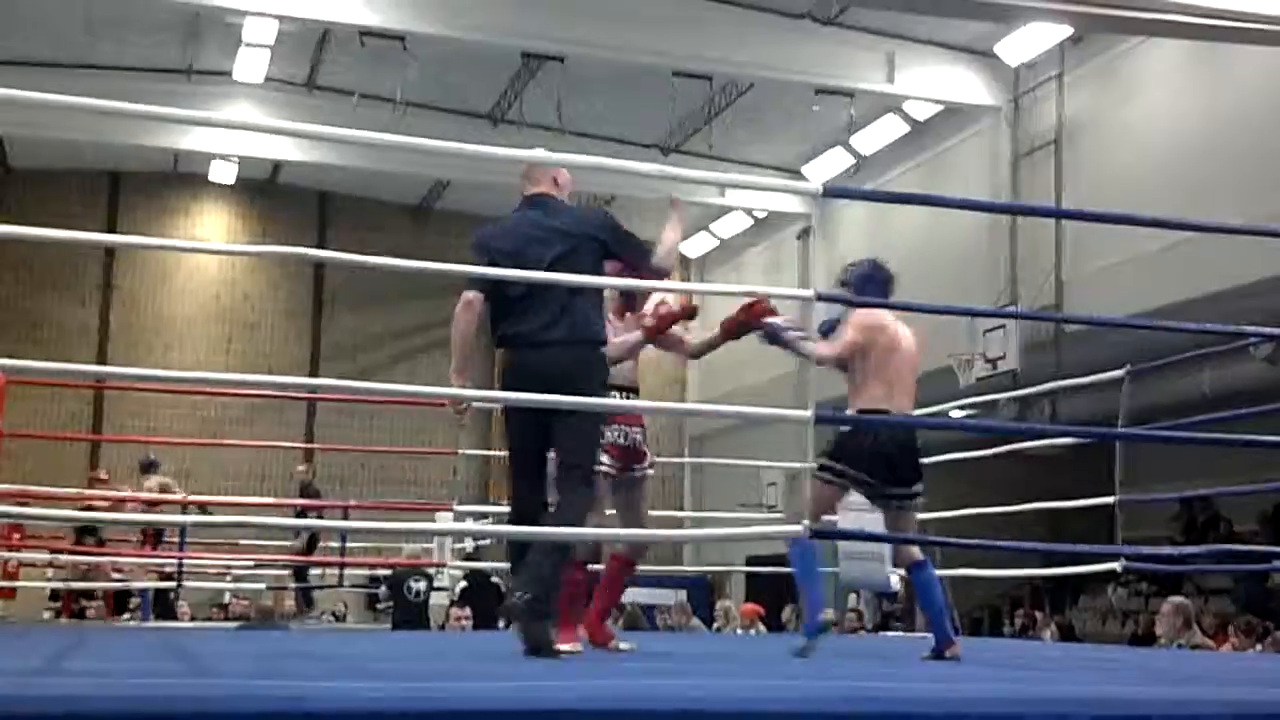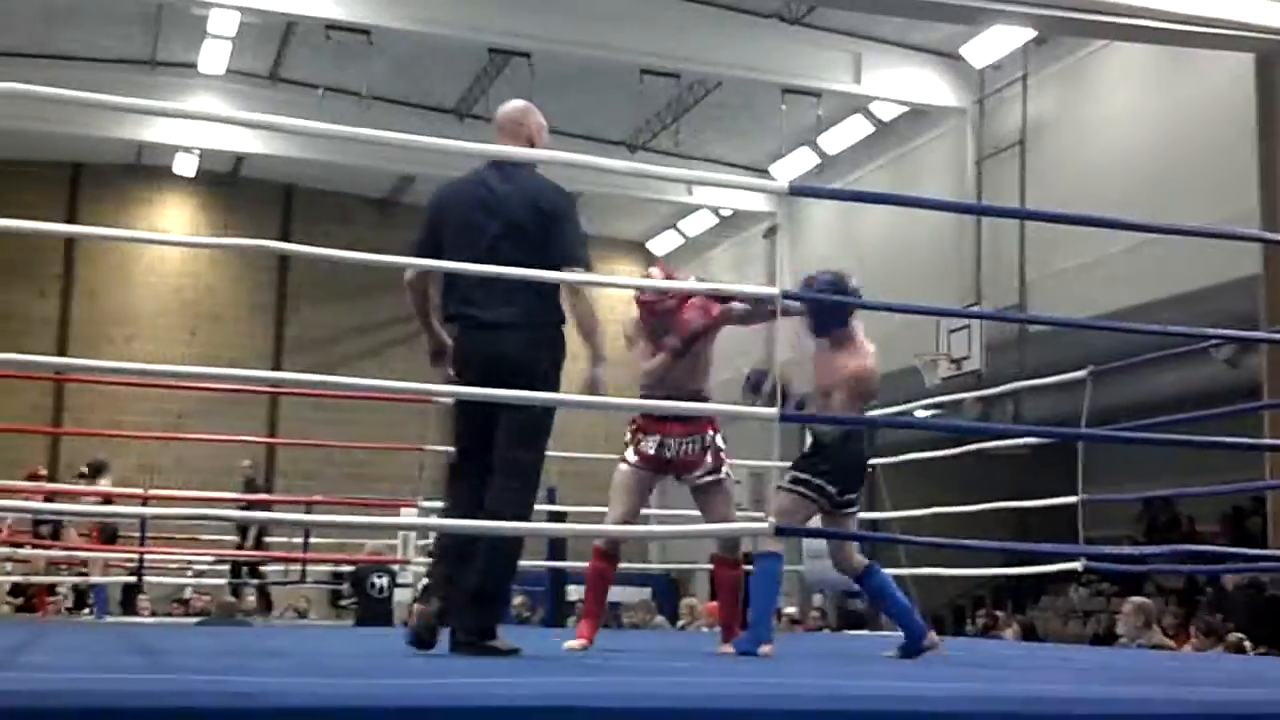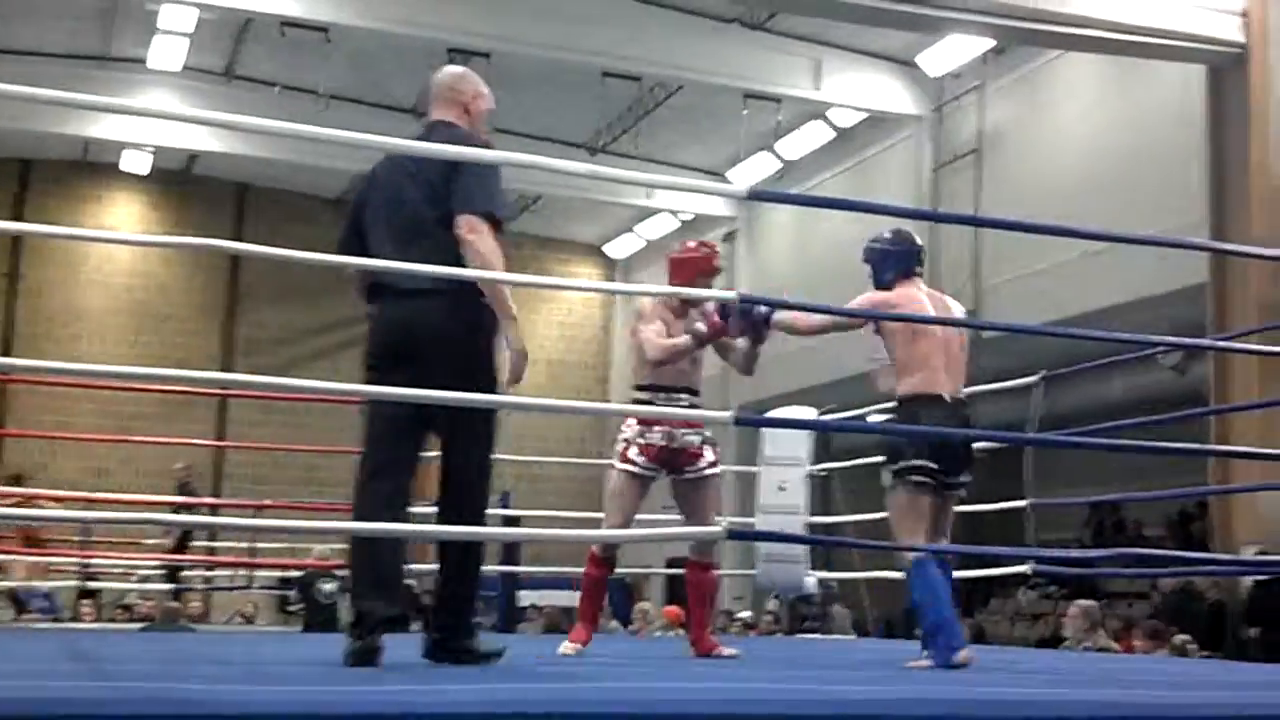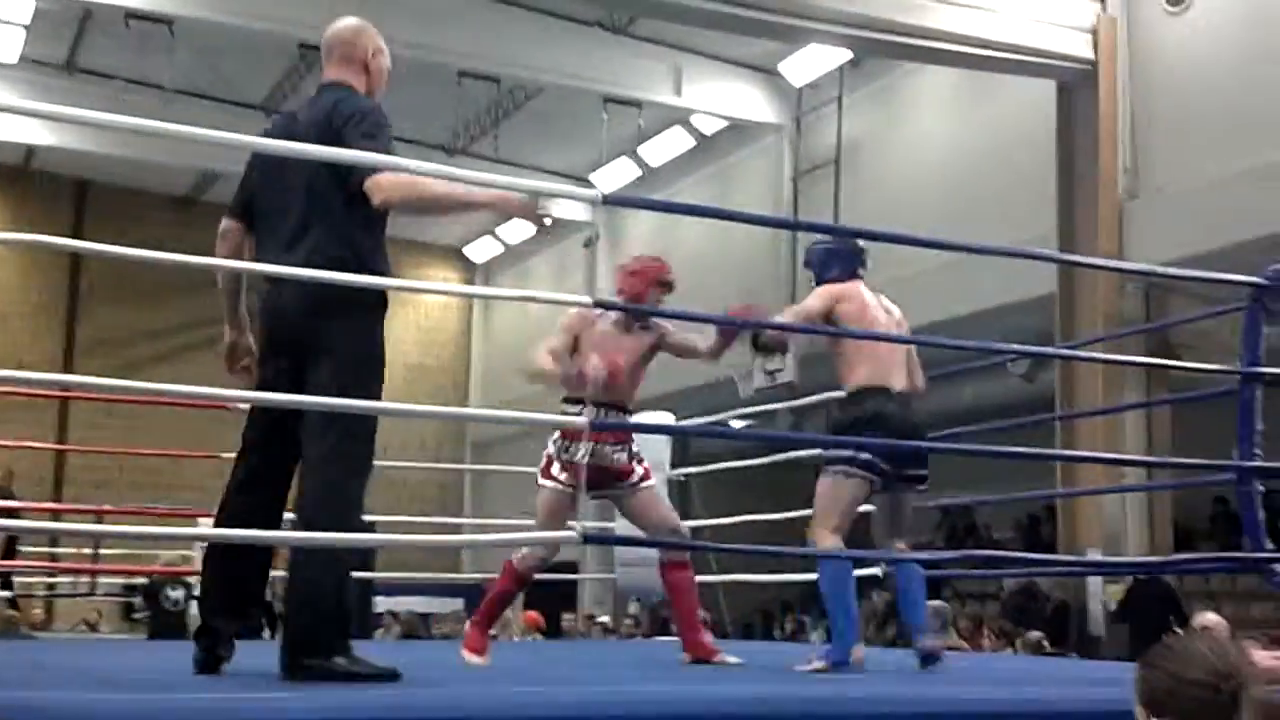
dt=0.5s
person 1, frame 1
left shoulder: (494, 235)
right shoulder: (592, 224)
left elbow: (470, 306)
right elbow: (658, 265)
left wrist: (459, 376)
right wrist: (675, 222)
left hip: (523, 369)
right hip: (579, 366)
left knee: (527, 491)
right knee: (576, 485)
left ankle: (538, 622)
right ankle: (532, 593)
person 1, frame 2
left shoulder: (450, 196)
right shoulder: (551, 198)
left elbow: (417, 277)
right elbow: (574, 284)
left wrist: (434, 334)
right wrist: (598, 359)
left hip: (474, 347)
right hip: (532, 347)
left knee: (466, 475)
right knee: (512, 483)
left ankle: (439, 596)
right ankle: (474, 626)
person 1, frame 3
left shoulder: (383, 167)
right shoulder: (471, 153)
left elbow: (354, 257)
right elbow: (471, 233)
right wrist: (511, 319)
left hip: (391, 323)
right hip: (452, 319)
left knee: (383, 471)
right knee: (465, 474)
left ankle: (367, 624)
right ankle: (450, 629)
person 1, frame 4
left shoulder: (279, 130)
right shoulder: (358, 112)
left elbow: (232, 234)
right elbow: (385, 188)
left wrist: (234, 325)
right wrist: (489, 198)
left hip: (283, 307)
right hip: (342, 305)
left knee: (261, 466)
right knee: (334, 469)
left ankle: (217, 631)
right ankle: (314, 643)
person 2, frame 1
left shoulder: (864, 319)
right shoulder: (906, 335)
left elbow: (829, 356)
left wrist: (792, 336)
right wrist: (851, 358)
left hip: (867, 435)
right hip: (903, 438)
right knee: (907, 546)
left ankle: (816, 614)
right ankle: (946, 640)
person 2, frame 2
left shoulder: (858, 366)
right shoulder: (840, 325)
left elbow: (830, 429)
left wrist: (793, 403)
left hip: (839, 454)
right hip: (828, 451)
left knee: (772, 533)
right knee: (847, 557)
left ankle: (757, 637)
right ankle: (918, 633)
person 2, frame 3
left shoulder: (883, 301)
right shoulder: (953, 307)
left elbow: (812, 322)
left wrist: (766, 314)
left hip: (918, 421)
right hip: (956, 422)
left knee: (912, 542)
right knee: (935, 538)
left ankle: (949, 644)
right ankle: (945, 634)
person 2, frame 4
left shoulder: (832, 294)
right shoulder: (894, 311)
left elbow: (780, 329)
left wrist: (756, 332)
left hip: (865, 417)
right hip: (906, 422)
left knee: (824, 534)
right knee: (898, 540)
left ankle: (845, 645)
right ankle: (922, 634)
person 3, frame 1
left shoulder: (639, 314)
left elbow: (689, 348)
right elbow: (605, 355)
left wrist: (735, 325)
right wrist: (651, 326)
left hip: (629, 423)
left knee: (635, 536)
left ankle: (595, 625)
right ankle: (566, 627)
person 3, frame 2
left shoulder: (707, 310)
right shoulder: (636, 327)
left elbow: (769, 311)
right elbow: (648, 377)
right wrist: (679, 340)
left hip: (697, 433)
right hip: (649, 432)
left knee: (728, 535)
right knee: (614, 527)
left ankle: (731, 633)
right ankle: (588, 624)
person 3, frame 3
left shoulder: (703, 312)
right shoulder: (650, 308)
left elbow: (744, 365)
right elbow: (655, 356)
left wrist: (755, 332)
right wrist: (706, 330)
left hip: (689, 428)
right hip: (646, 426)
left knee: (706, 535)
right knee: (614, 528)
left ankle: (701, 637)
right ankle: (584, 627)
person 3, frame 4
left shoulder: (654, 332)
right shoulder: (583, 319)
left elbow: (708, 353)
right elbow: (539, 364)
left wrist: (729, 334)
right wrist: (580, 376)
left hip: (618, 445)
right hip: (574, 441)
left knee: (674, 534)
right knee: (542, 550)
left ankle: (696, 643)
right ankle: (478, 629)
